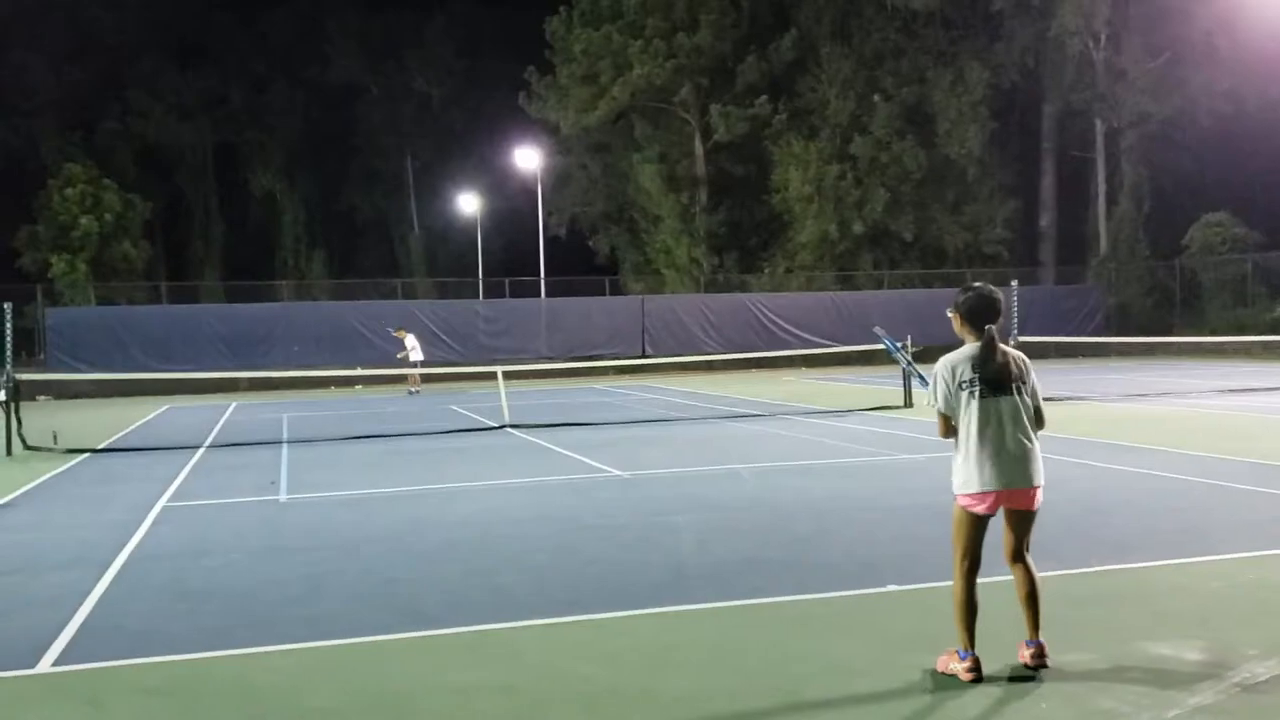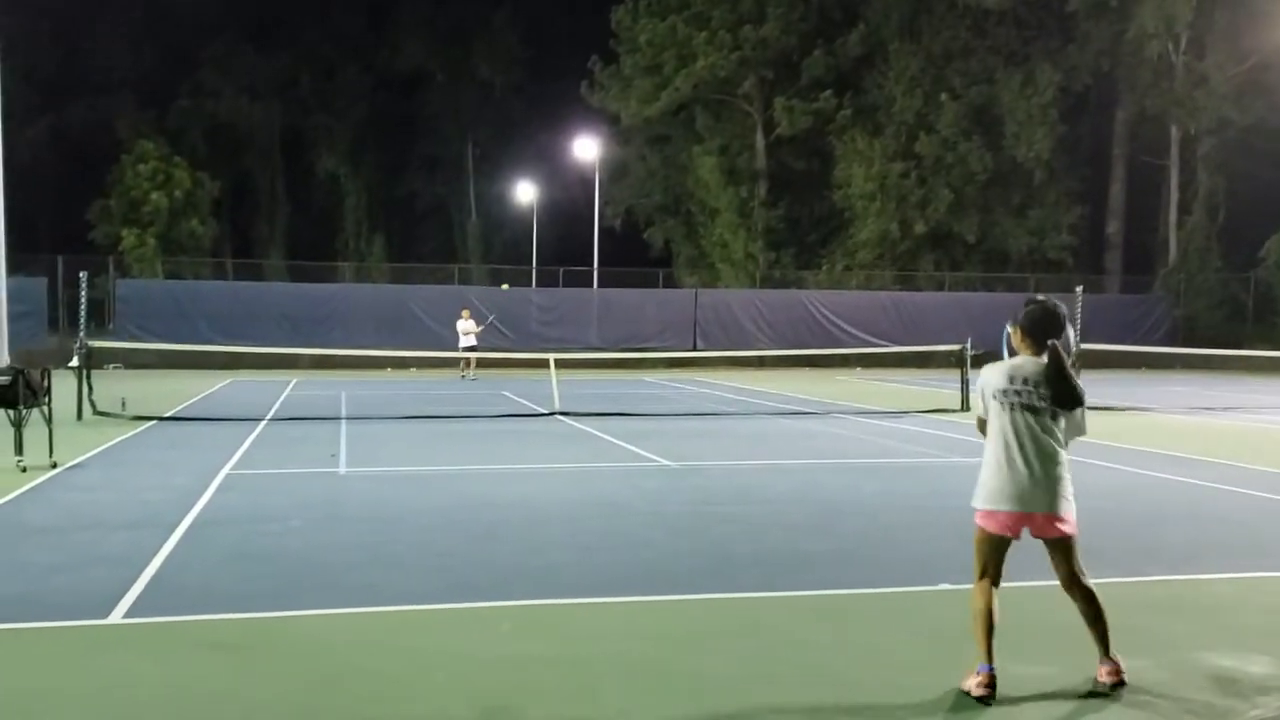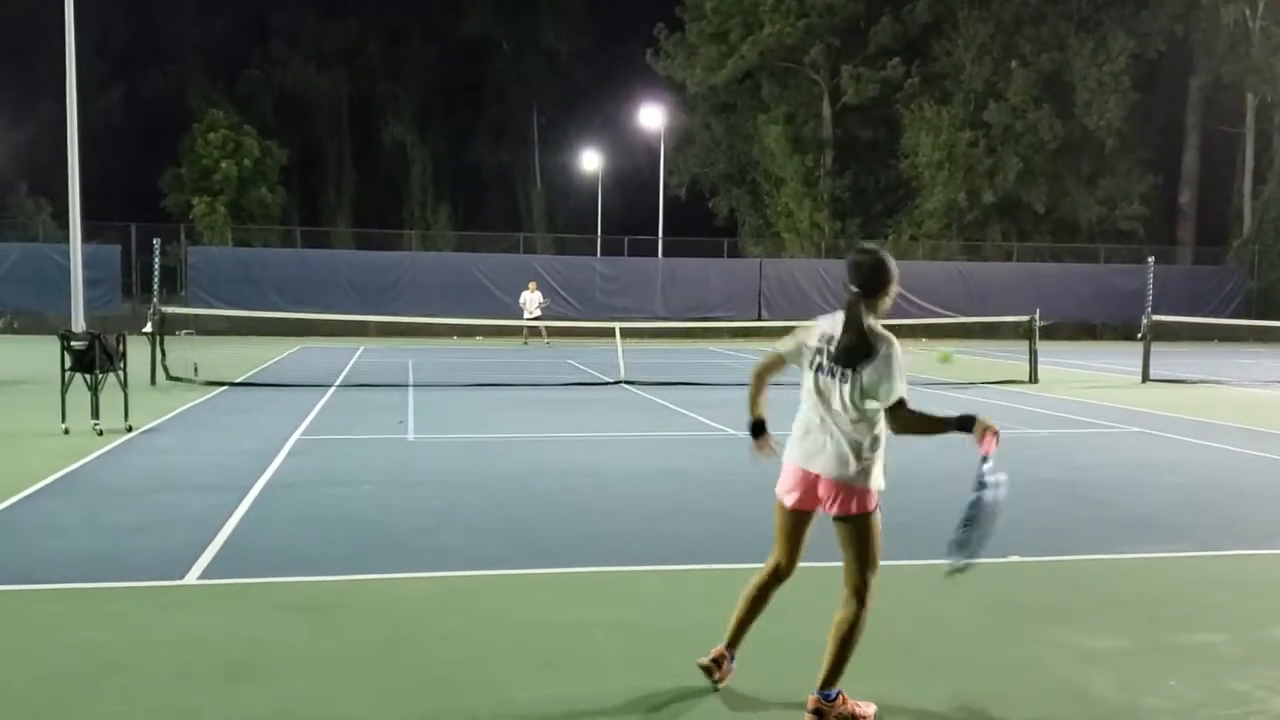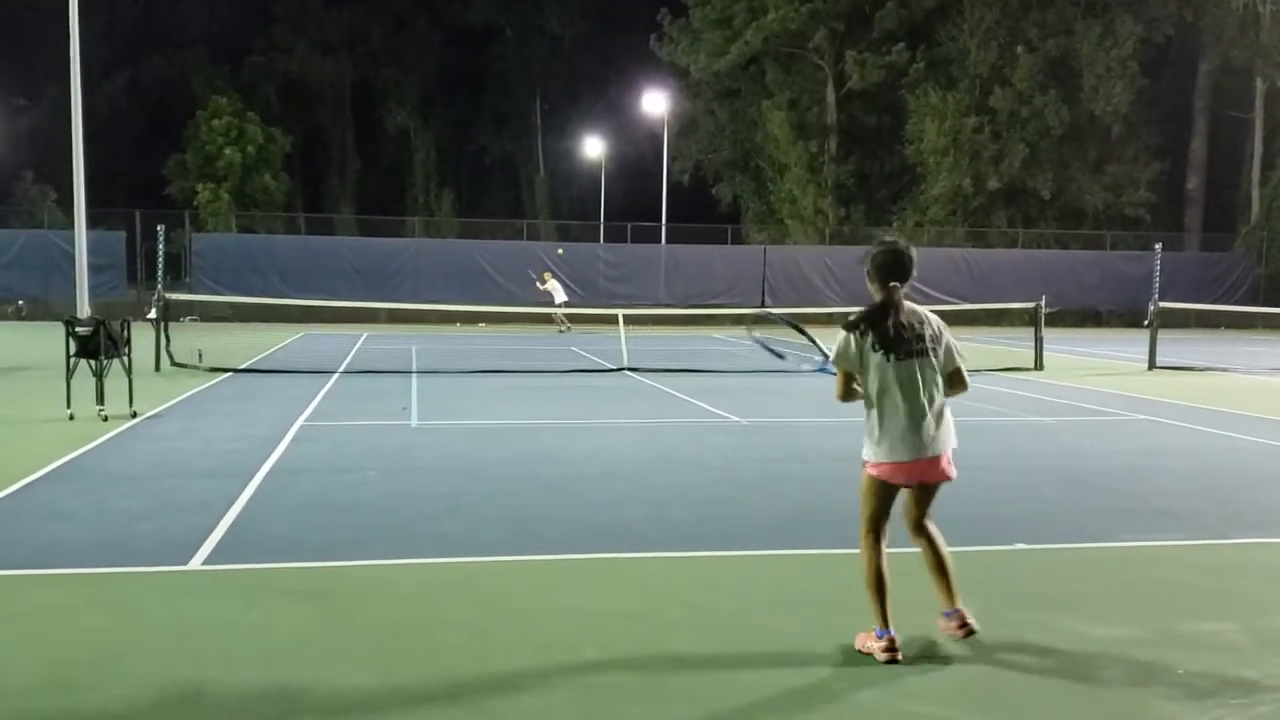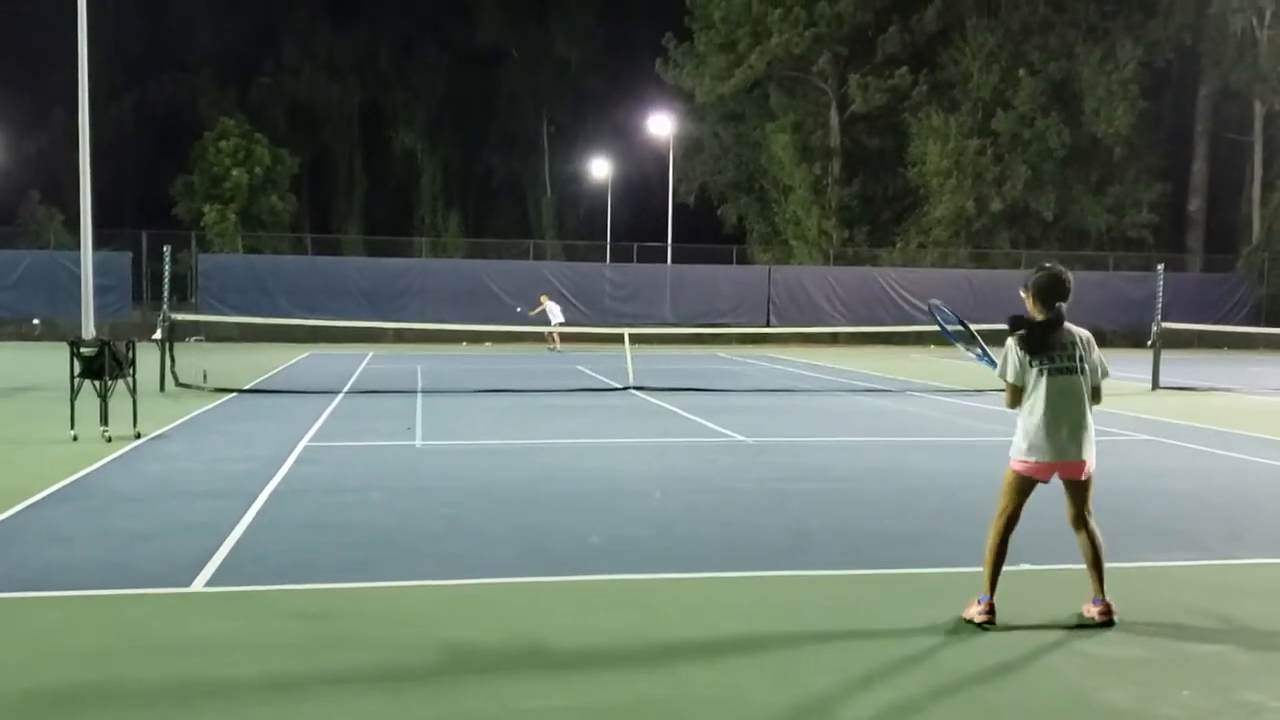
dt=1s
person 1, frame 1
left shoulder: (950, 365)
right shoulder: (1018, 361)
left elbow: (945, 430)
right elbow: (1039, 421)
left hip: (977, 480)
right hip: (1024, 475)
left knee: (965, 567)
right knee: (1019, 556)
left ankle: (966, 657)
right ankle: (1034, 645)
person 1, frame 2
left shoulder: (992, 374)
right shoulder: (1071, 386)
right elbow: (1064, 441)
left hip: (999, 498)
right hip: (1051, 498)
left knee: (985, 581)
right knee: (1074, 580)
left ankle: (984, 675)
right ankle: (1108, 663)
person 1, frame 3
left shoulder: (817, 328)
right shoulder: (883, 346)
left elbow: (761, 371)
right elbow: (899, 420)
left wrist: (757, 425)
right wrist: (967, 423)
left hip: (801, 463)
right hip: (851, 477)
left knee: (779, 566)
right knee: (857, 592)
left ankle: (725, 655)
person 1, frame 4
left shoulder: (859, 325)
right shoulder: (930, 322)
left elbow: (843, 392)
right elbow: (959, 385)
left hip: (889, 448)
right hip: (935, 444)
left knee: (872, 537)
right knee: (920, 523)
left ankle: (884, 637)
right ankle: (954, 614)
person 1, frame 5
left shoulder: (1018, 341)
right shoulder: (1084, 339)
left elbow: (1013, 401)
right elbow: (1095, 396)
left hip: (1034, 447)
right hip: (1077, 445)
left knee: (1004, 522)
right knee: (1082, 521)
left ankle: (985, 602)
right ankle: (1100, 602)
